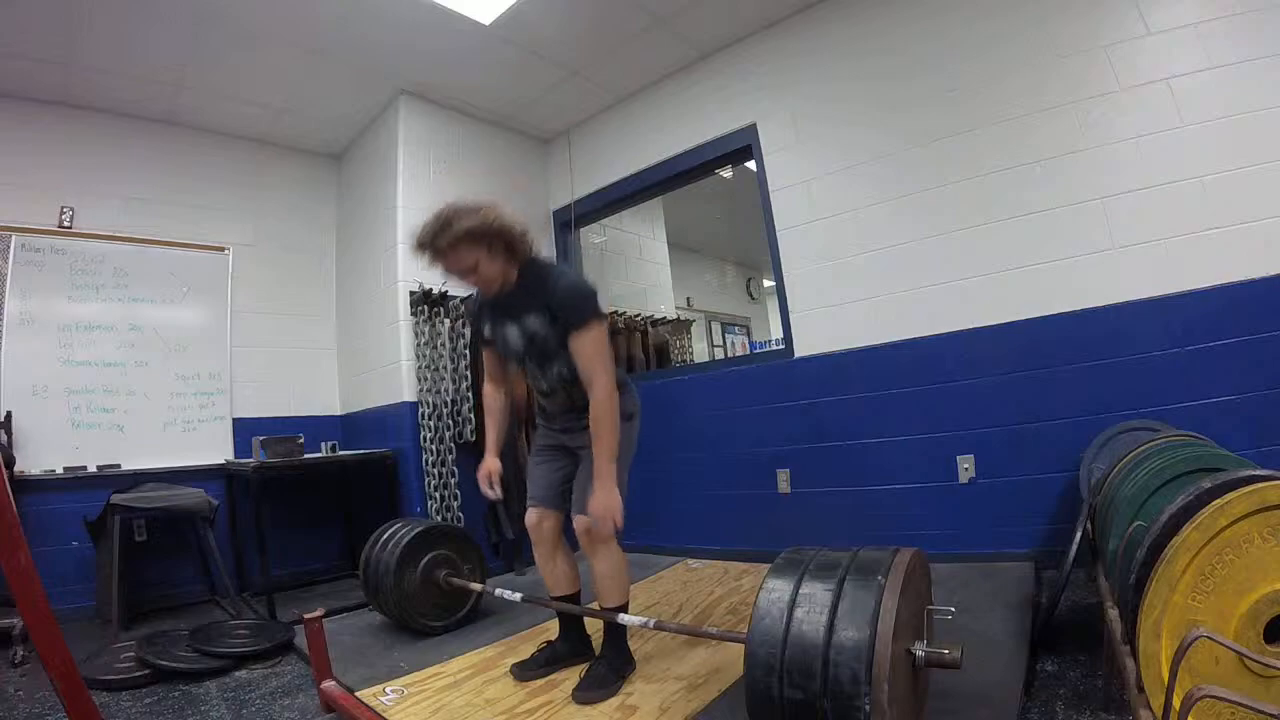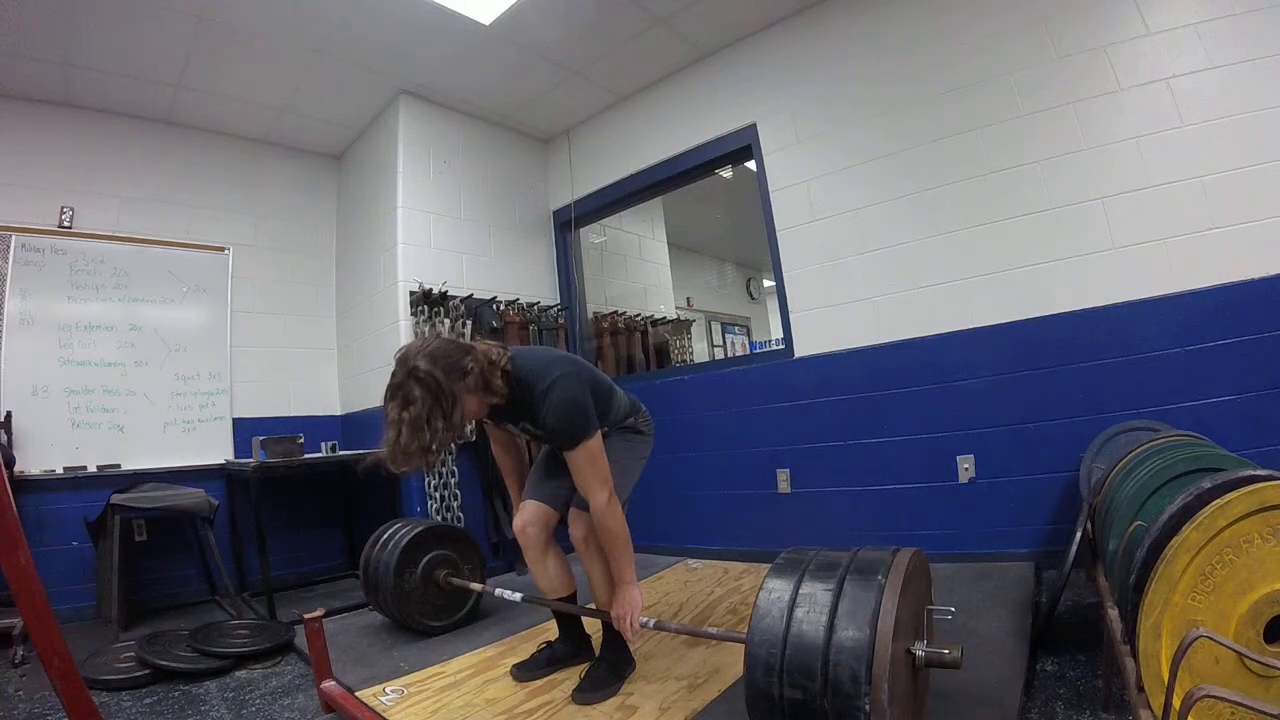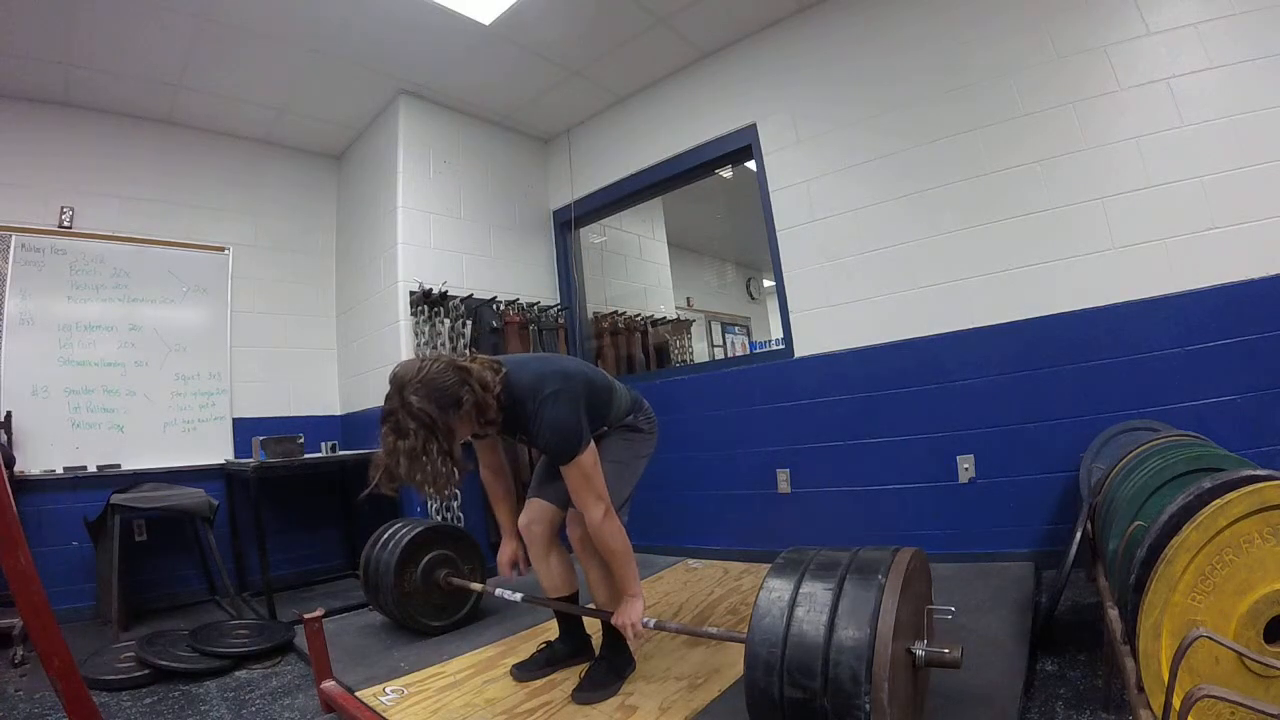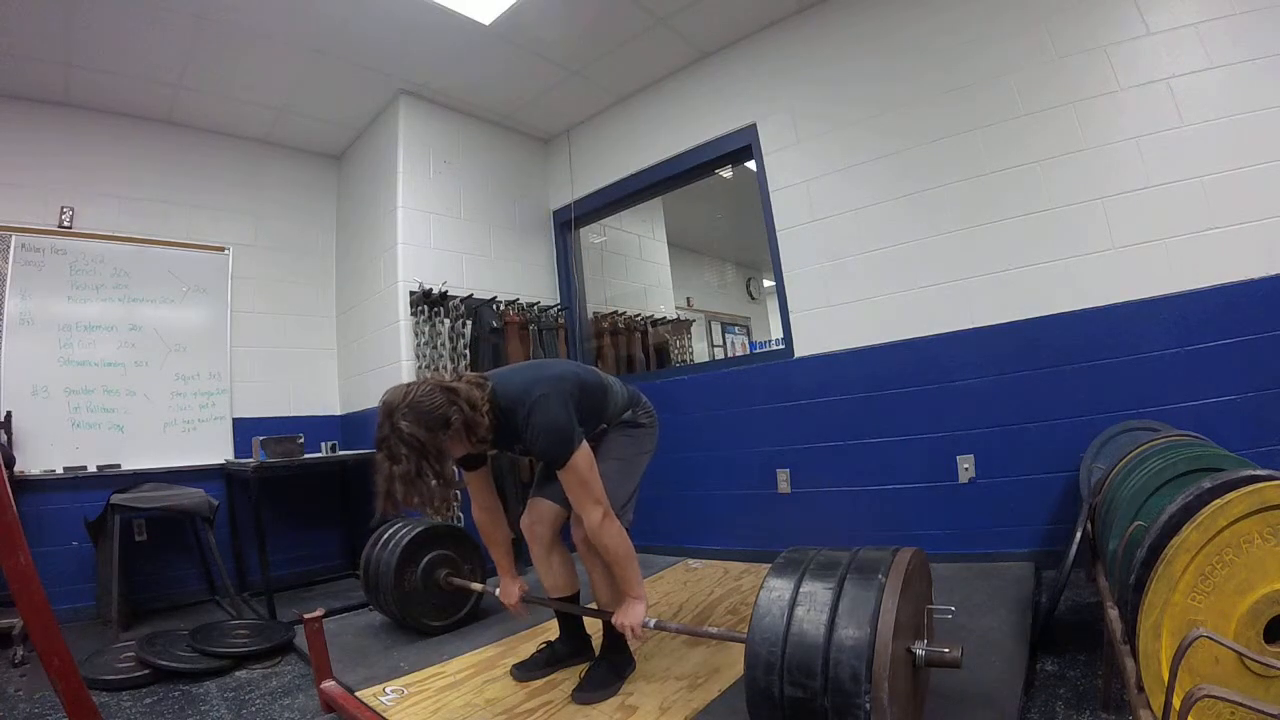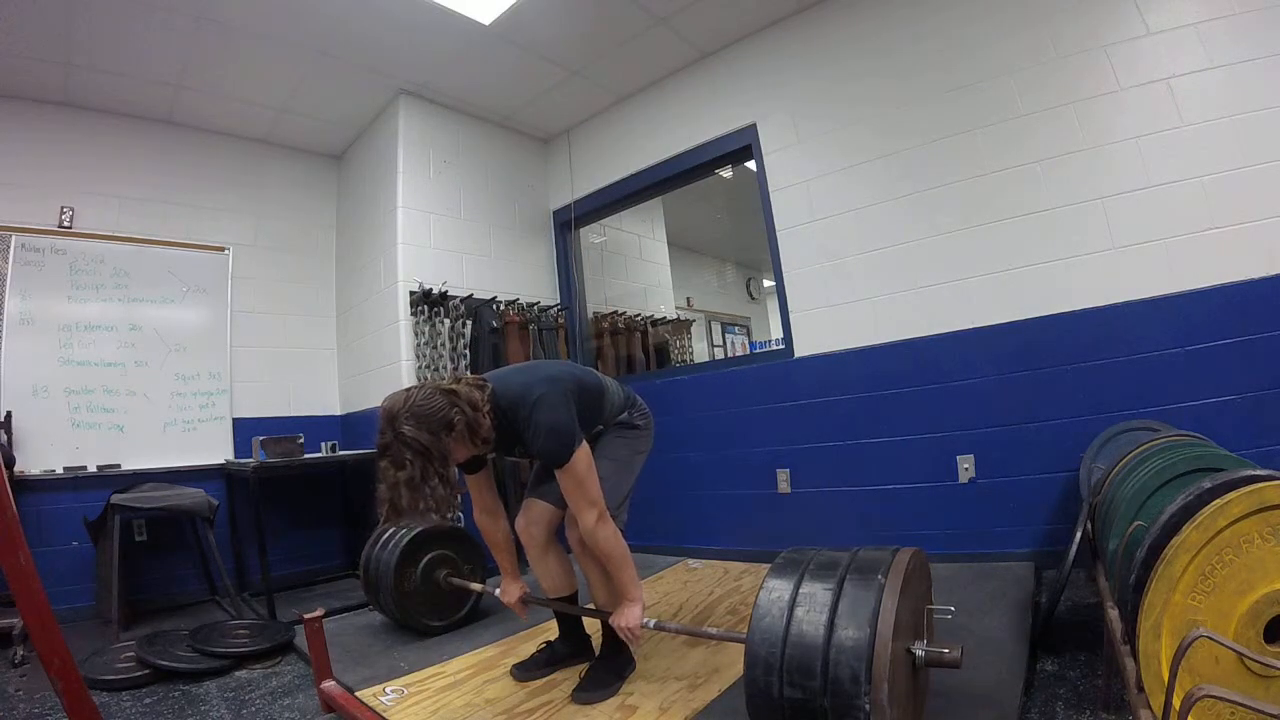
dt=0.5s
person 1, frame 1
left shoulder: (564, 290)
right shoulder: (485, 310)
left elbow: (601, 388)
right elbow: (496, 384)
left wrist: (606, 481)
right wrist: (491, 451)
left hip: (606, 414)
right hip: (553, 419)
left knee: (590, 525)
right knee: (540, 524)
left ankle: (616, 650)
right ankle: (572, 639)
person 1, frame 2
left shoulder: (554, 391)
right shoulder: (488, 384)
left elbow: (601, 498)
right elbow: (506, 445)
left wrist: (628, 586)
right wrist: (521, 506)
left hip: (621, 431)
right hip: (568, 439)
left knee: (583, 529)
right knee: (529, 526)
left ankle: (616, 652)
right ankle: (572, 640)
person 1, frame 3
left shoulder: (547, 406)
right shoulder: (476, 394)
left elbow: (597, 511)
right elbow: (493, 470)
left wrist: (632, 596)
right wrist: (508, 537)
left hip: (625, 428)
right hip: (576, 434)
left knee: (581, 530)
right knee: (532, 524)
left ankle: (615, 654)
right ankle: (573, 639)
person 1, frame 4
left shoulder: (540, 416)
right shoulder: (465, 419)
left elbow: (597, 514)
right elbow: (485, 509)
left wrist: (634, 598)
right wrist: (508, 577)
left hip: (626, 425)
right hip: (580, 430)
left knee: (586, 533)
right knee: (535, 525)
left ankle: (616, 652)
right ankle: (573, 639)
person 1, frame 5
left shoulder: (541, 416)
right shoulder: (466, 421)
left elbow: (592, 517)
right elbow: (487, 512)
left wrist: (632, 600)
right wrist: (510, 577)
left hip: (621, 425)
right hip: (578, 431)
left knee: (579, 531)
right knee: (531, 526)
left ankle: (615, 656)
right ankle: (573, 640)
